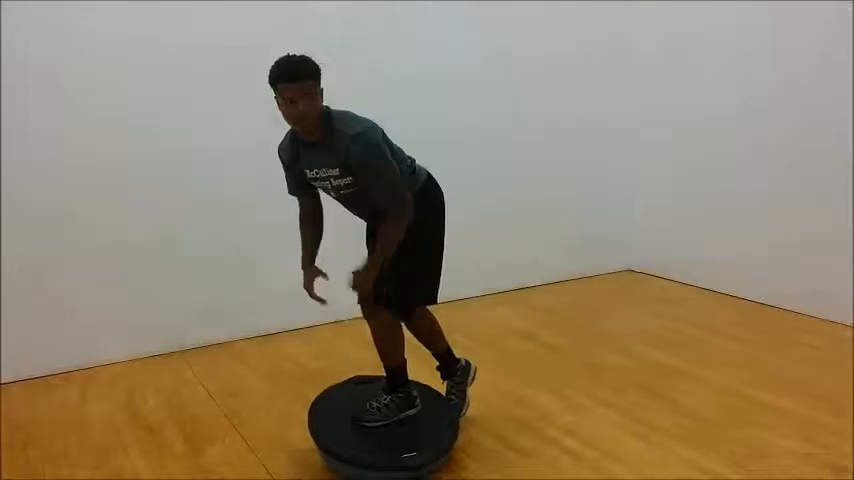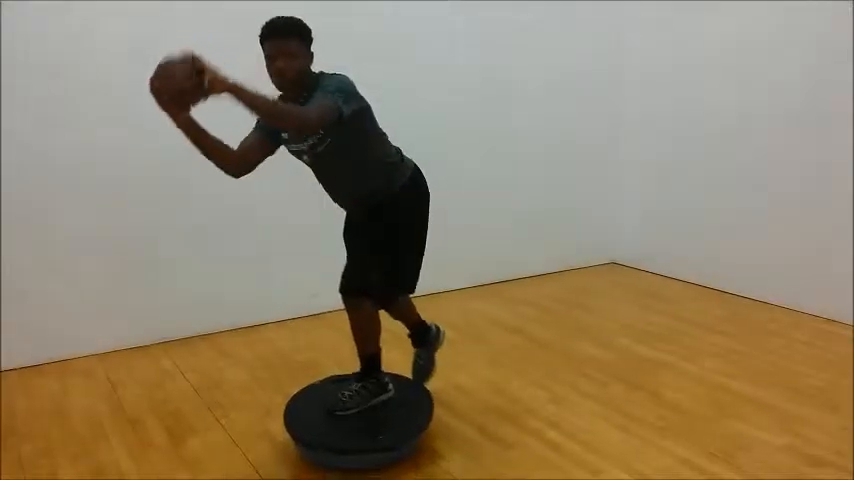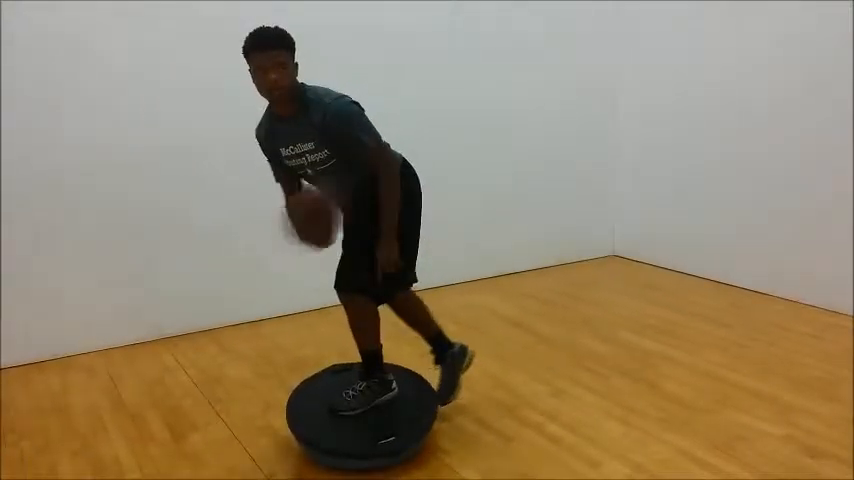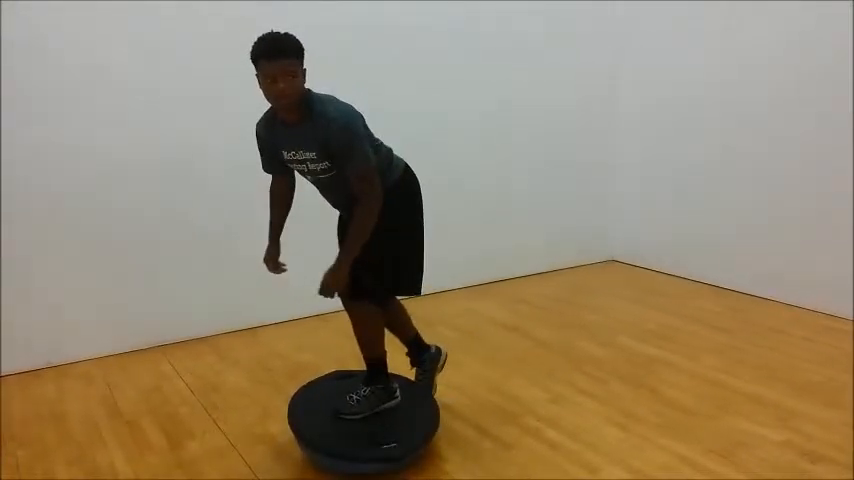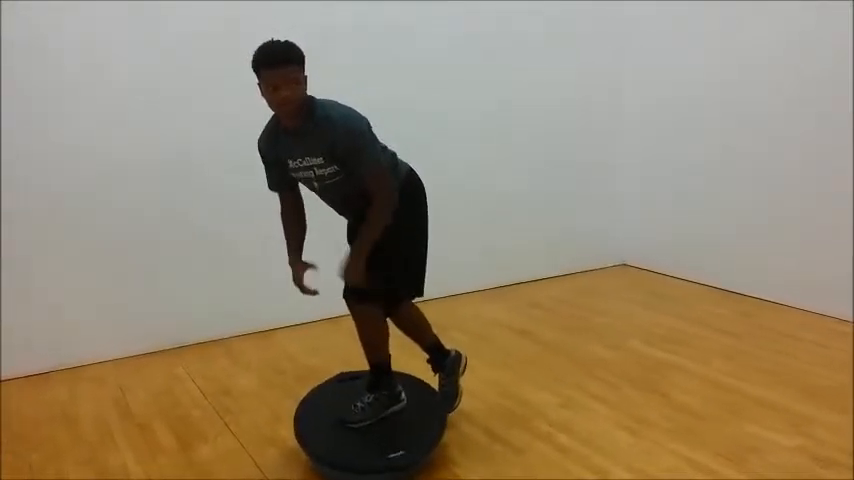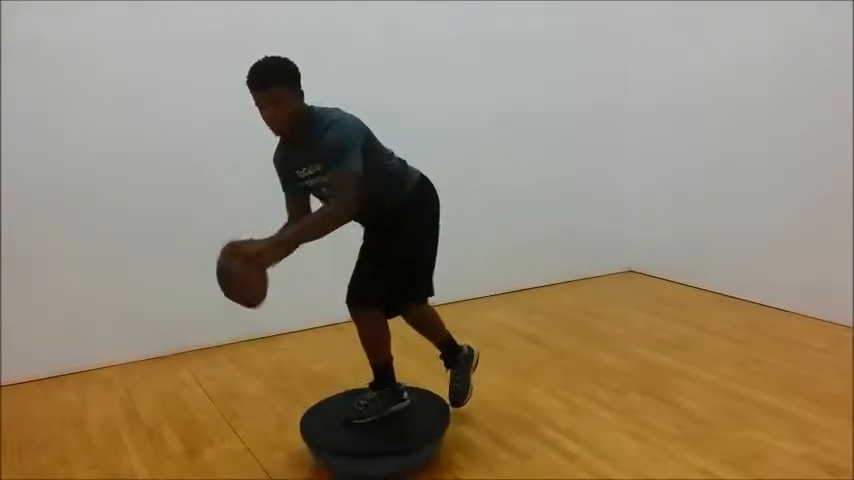
dt=0.5s
person 1, frame 1
left shoulder: (359, 138)
right shoulder: (290, 151)
left elbow: (401, 209)
right elbow: (309, 209)
left wrist: (371, 270)
right wrist: (308, 264)
left hip: (417, 206)
right hip: (382, 213)
left knee: (381, 302)
right knee: (401, 302)
left ankle: (399, 394)
right ankle: (454, 368)
person 1, frame 2
left shoulder: (336, 89)
right shoulder: (274, 116)
left elbow: (302, 121)
right elbow: (237, 165)
left wrist: (228, 86)
right wrist: (183, 119)
left hip: (401, 196)
right hip: (364, 207)
left knee: (359, 290)
right knee: (373, 287)
left ankle: (372, 381)
right ankle: (424, 335)
person 1, frame 3
left shoulder: (337, 110)
right shoulder: (267, 133)
left elbow: (387, 169)
right elbow: (292, 191)
left wrist: (387, 238)
left hip: (392, 196)
right hip: (356, 205)
left knee: (353, 288)
right knee: (393, 289)
left ankle: (375, 380)
right ankle: (448, 351)
person 1, frame 4
left shoulder: (338, 121)
right shoulder: (267, 131)
left elbow: (370, 196)
right elbow: (282, 182)
left wrist: (342, 265)
right wrist: (274, 241)
left hip: (392, 196)
right hip: (354, 205)
left knee: (357, 290)
right knee: (372, 291)
left ankle: (379, 385)
right ankle: (423, 354)
person 1, frame 5
left shoulder: (343, 123)
right shoulder: (270, 142)
left elbow: (386, 192)
right elbow: (290, 202)
left wrist: (359, 255)
right wrist: (295, 259)
left hip: (399, 201)
right hip: (361, 211)
left knee: (362, 294)
right knee: (387, 297)
left ankle: (383, 390)
right ankle: (444, 360)
person 1, frame 6
left shoulder: (338, 132)
right shoulder: (285, 157)
left elbow: (341, 211)
right elbow: (301, 220)
left wrist: (270, 245)
right wrist: (268, 255)
left hip: (411, 207)
right hip: (383, 216)
left knee: (366, 299)
right knee: (401, 298)
left ankle: (387, 390)
right ankle: (457, 356)
